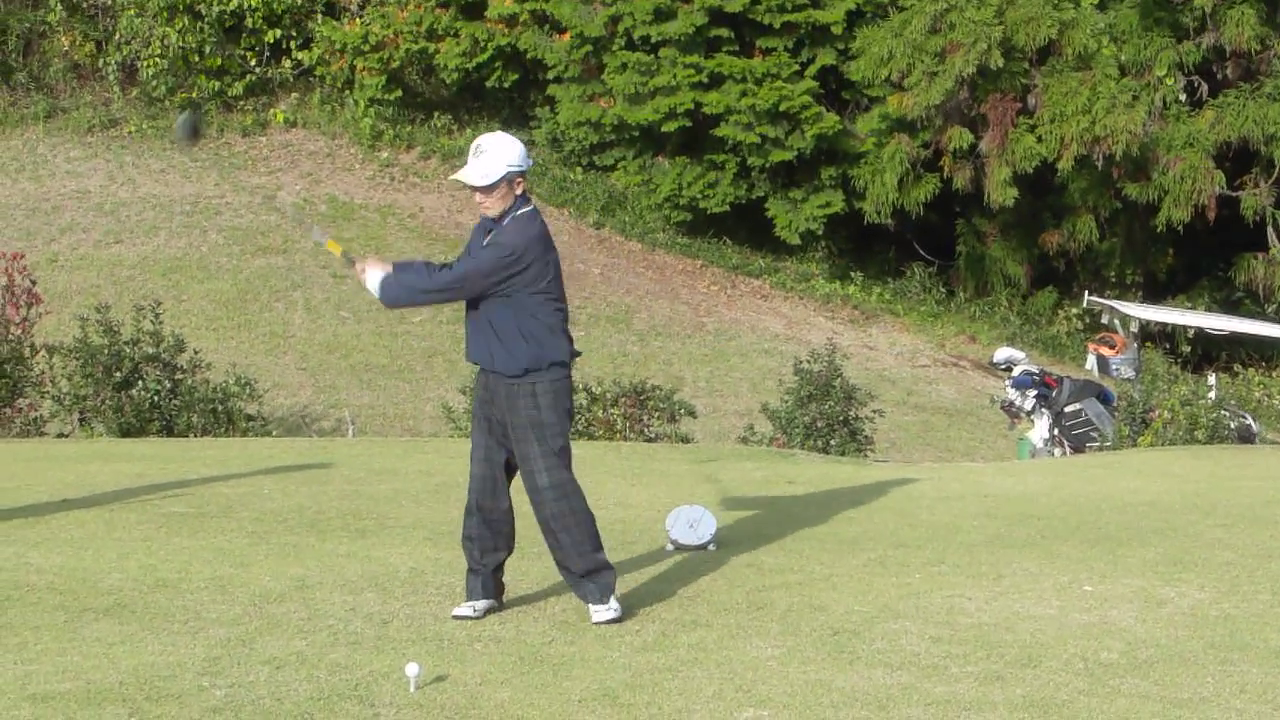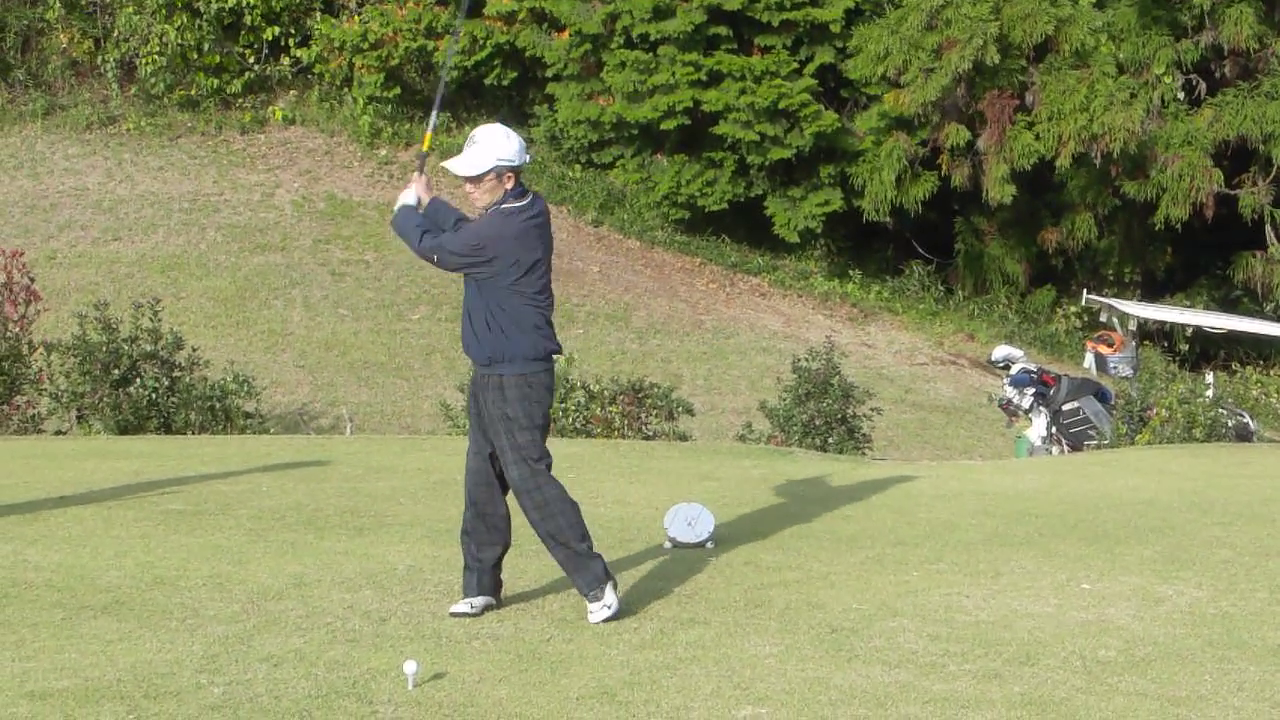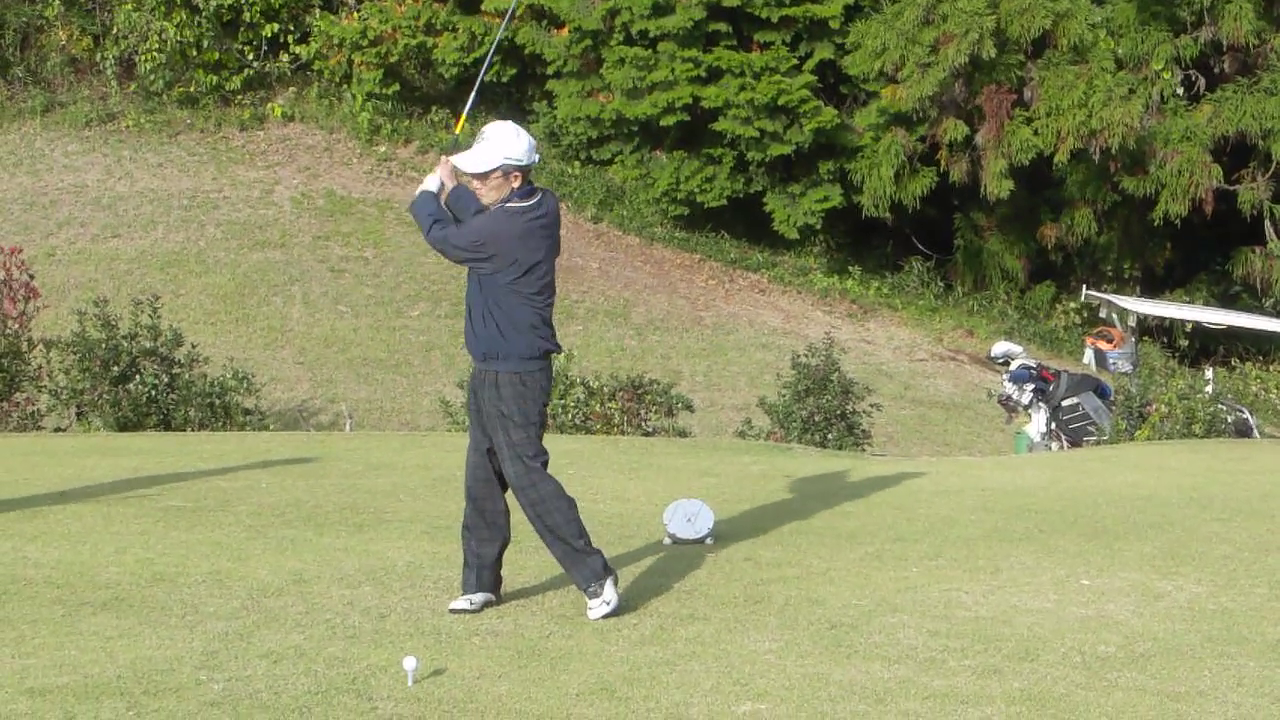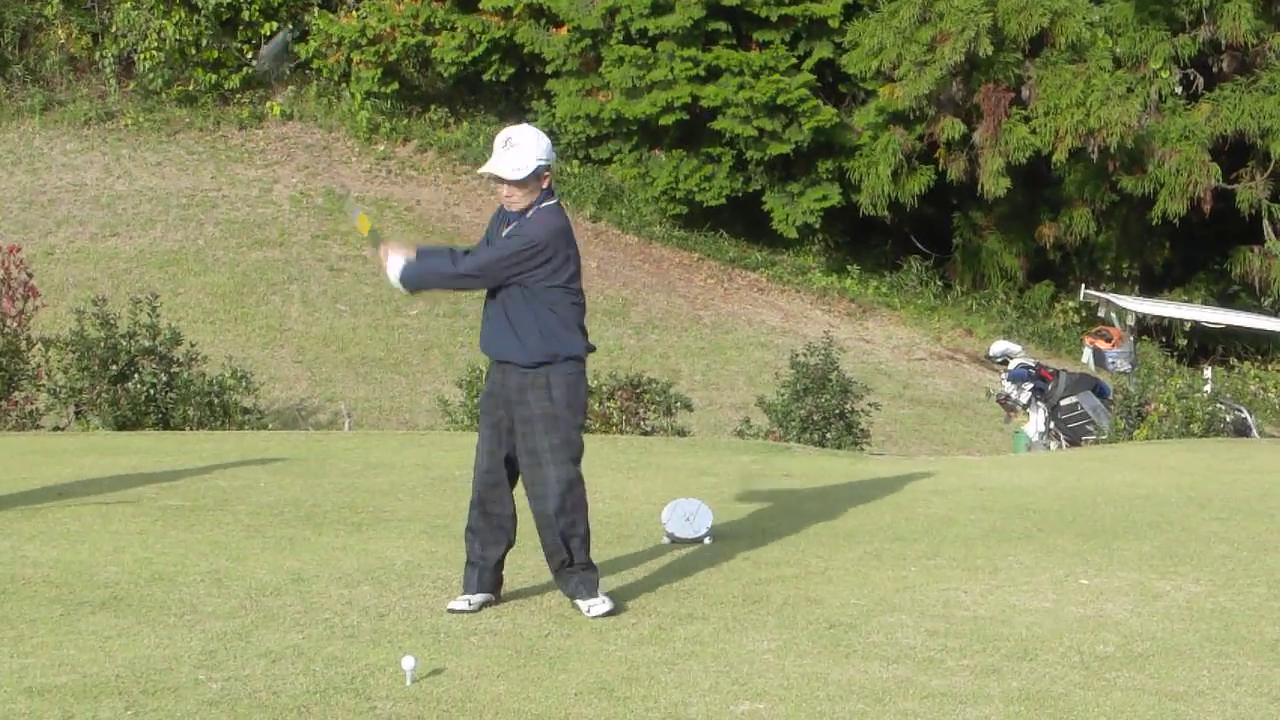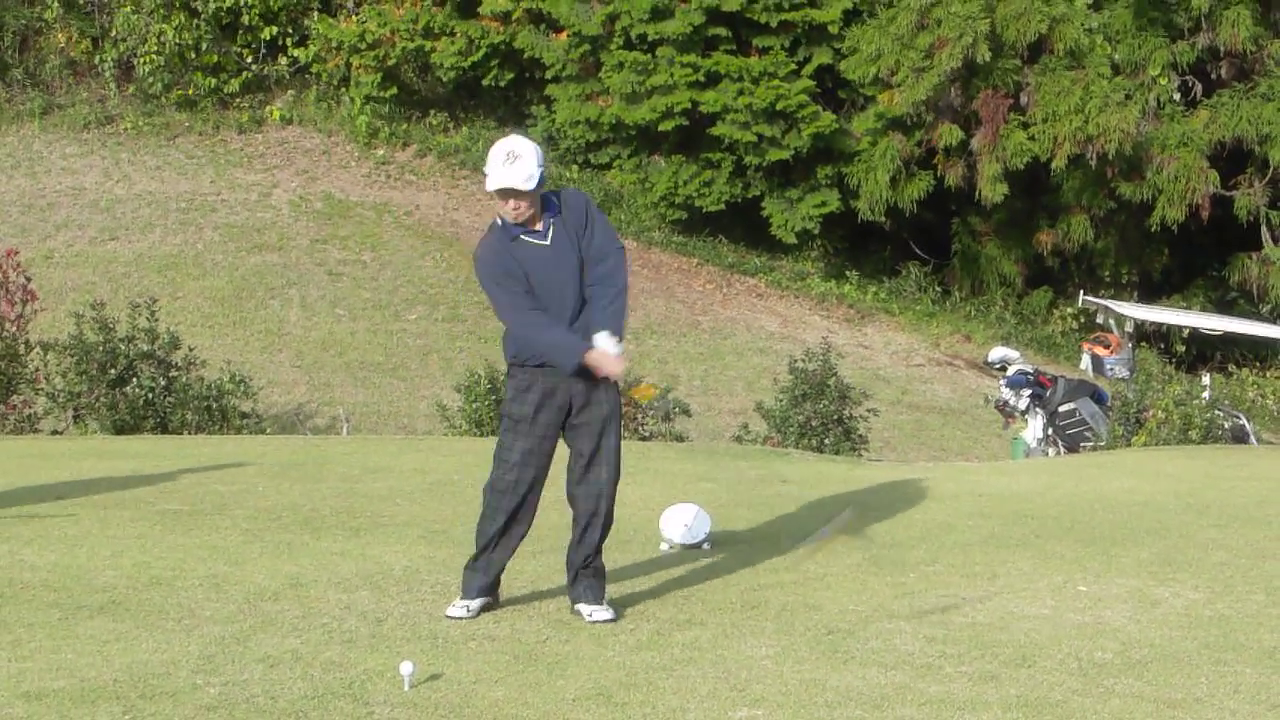
dt=0.2s
person 1, frame 1
left shoulder: (521, 237)
right shoulder: (492, 226)
left elbow: (455, 285)
right elbow: (458, 271)
left wrist: (386, 284)
right wrist: (394, 271)
left hip: (536, 382)
right hip: (495, 379)
left knee: (550, 483)
right knee: (485, 485)
left ankle: (598, 589)
right ankle: (483, 587)
person 1, frame 2
left shoulder: (502, 230)
right shoulder: (524, 209)
left elbow: (436, 248)
right elbow: (463, 235)
left wrist: (408, 208)
right wrist: (430, 204)
left hip: (515, 375)
right hip: (494, 371)
left knee: (527, 476)
right knee: (482, 480)
left ankle: (595, 581)
right ankle: (481, 584)
person 1, frame 3
left shoulder: (510, 227)
right shoulder: (537, 205)
left elbow: (449, 240)
left wrist: (427, 196)
right wrist: (453, 189)
left hip: (516, 371)
right hip: (494, 368)
left knee: (523, 473)
right knee: (483, 476)
left ankle: (595, 577)
right ankle: (481, 581)
person 1, frame 4
left shoulder: (546, 226)
right shoulder: (513, 215)
left elbow: (474, 269)
right elbow: (477, 262)
left wrist: (405, 270)
right wrist: (419, 257)
left hip: (552, 374)
right hip: (504, 372)
left knee: (553, 481)
right knee: (491, 477)
left ankle: (579, 583)
right ankle: (480, 580)
person 1, frame 5
left shoulder: (576, 207)
right shoulder: (493, 248)
left elbow: (606, 273)
right elbow: (525, 318)
left wrist: (605, 335)
right wrist: (582, 349)
left hip: (595, 372)
right hip: (533, 377)
left knee: (595, 484)
right knee: (512, 484)
left ankle: (585, 590)
right ankle: (478, 585)
